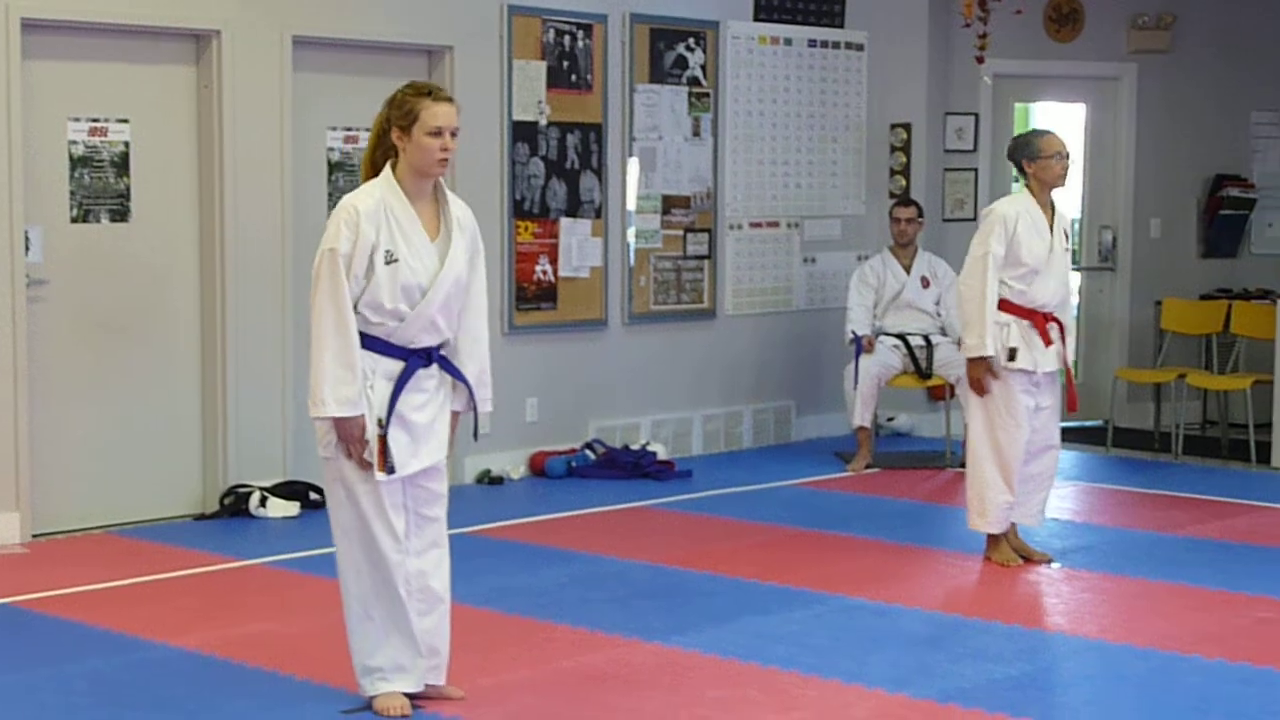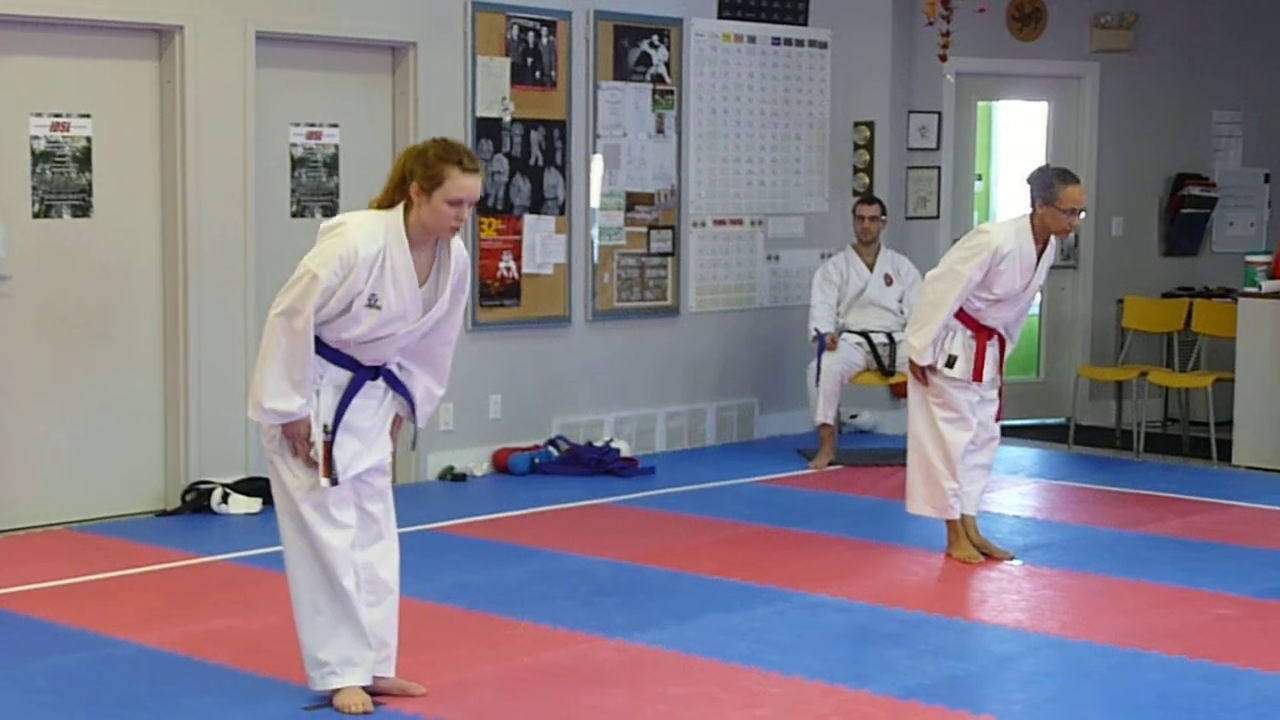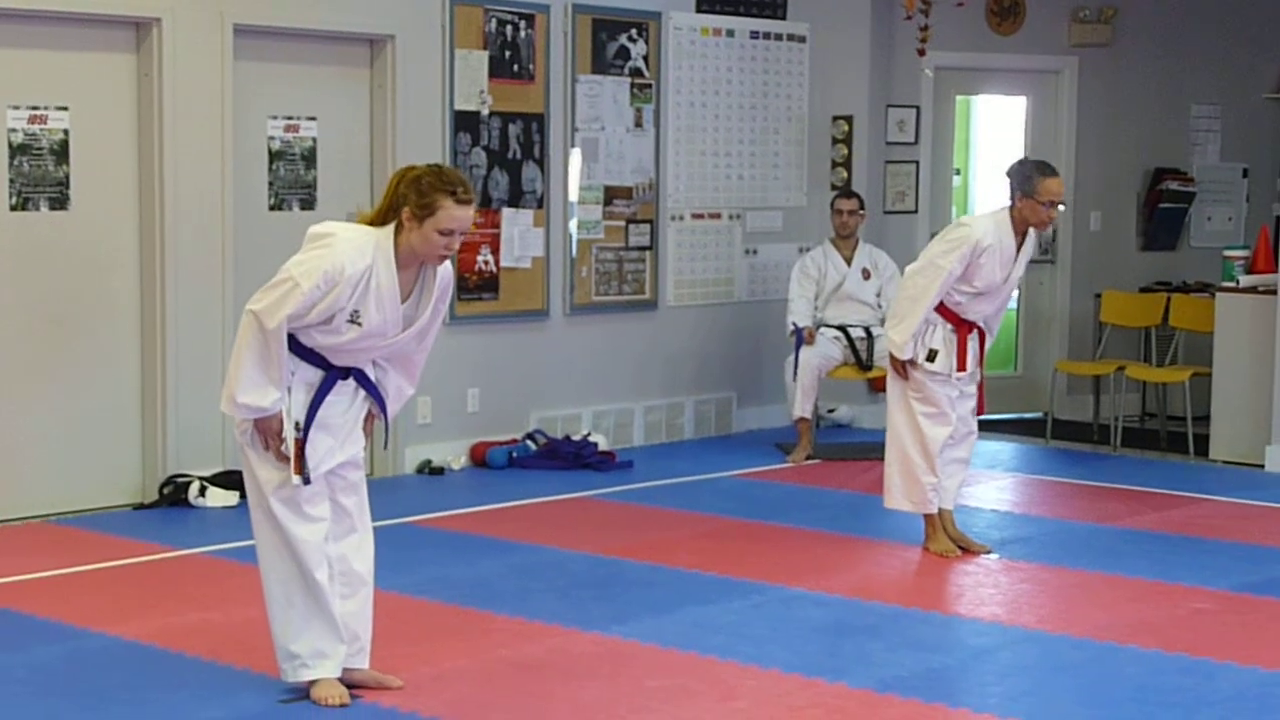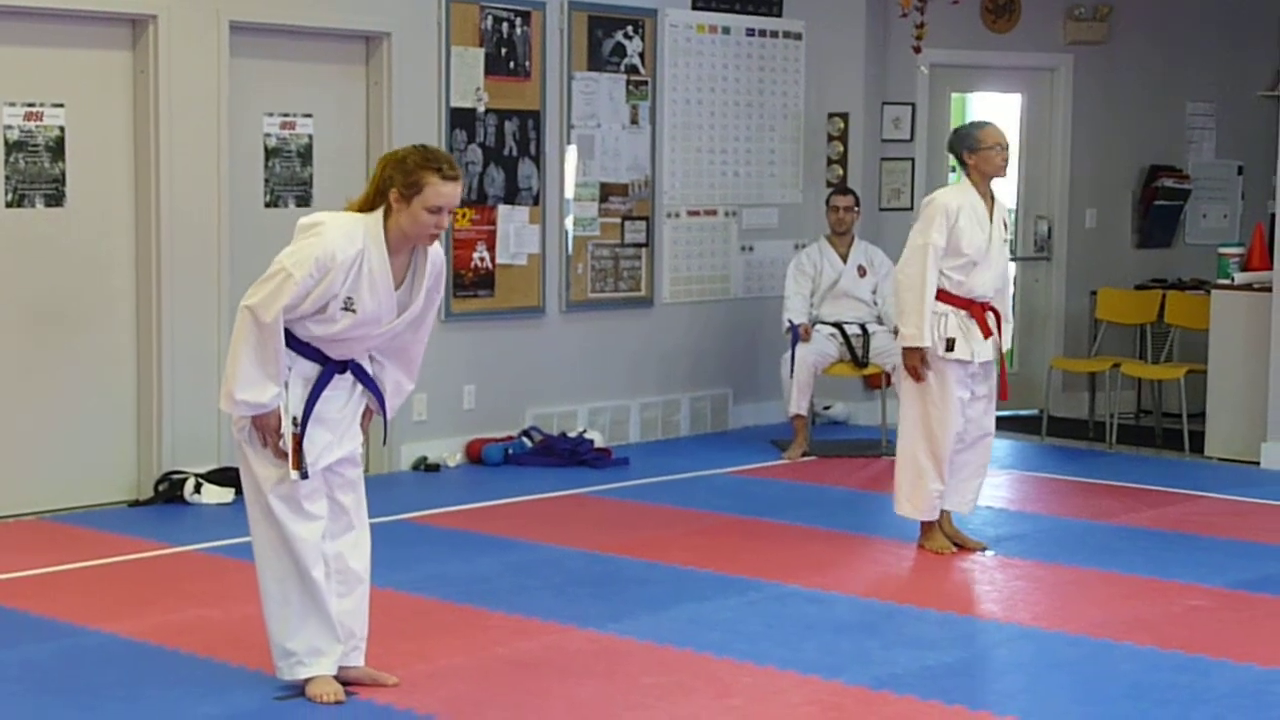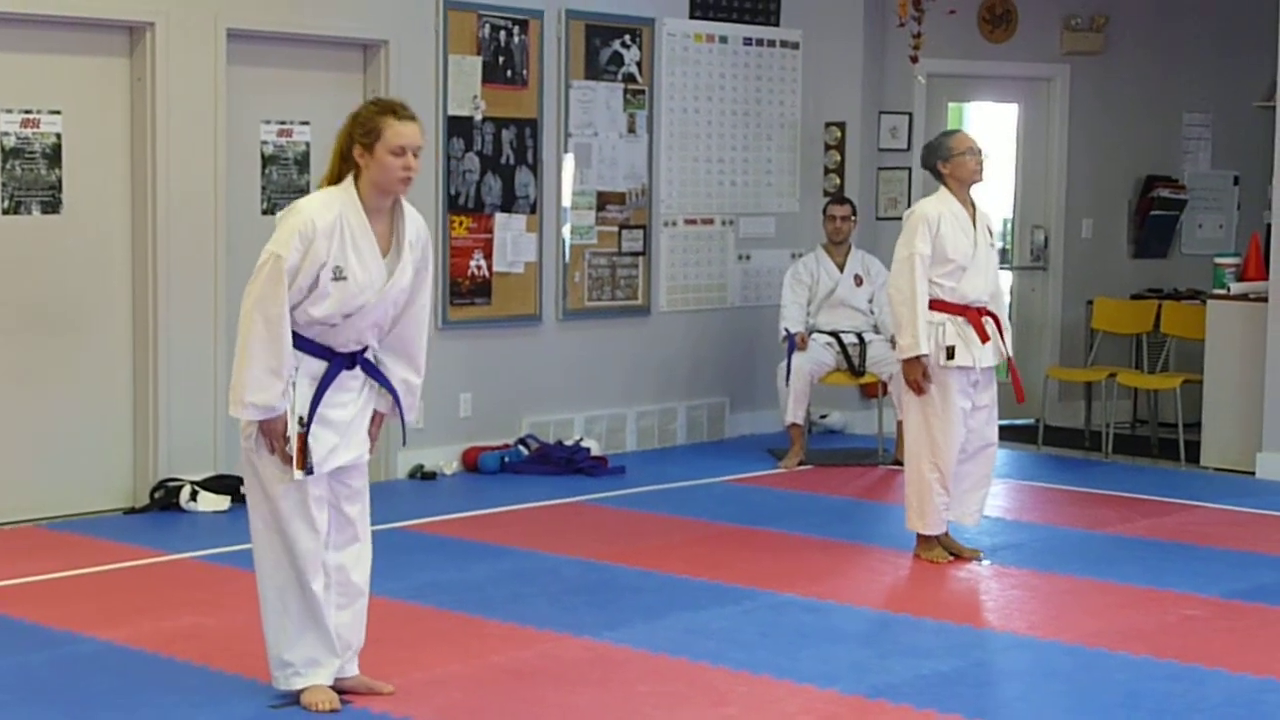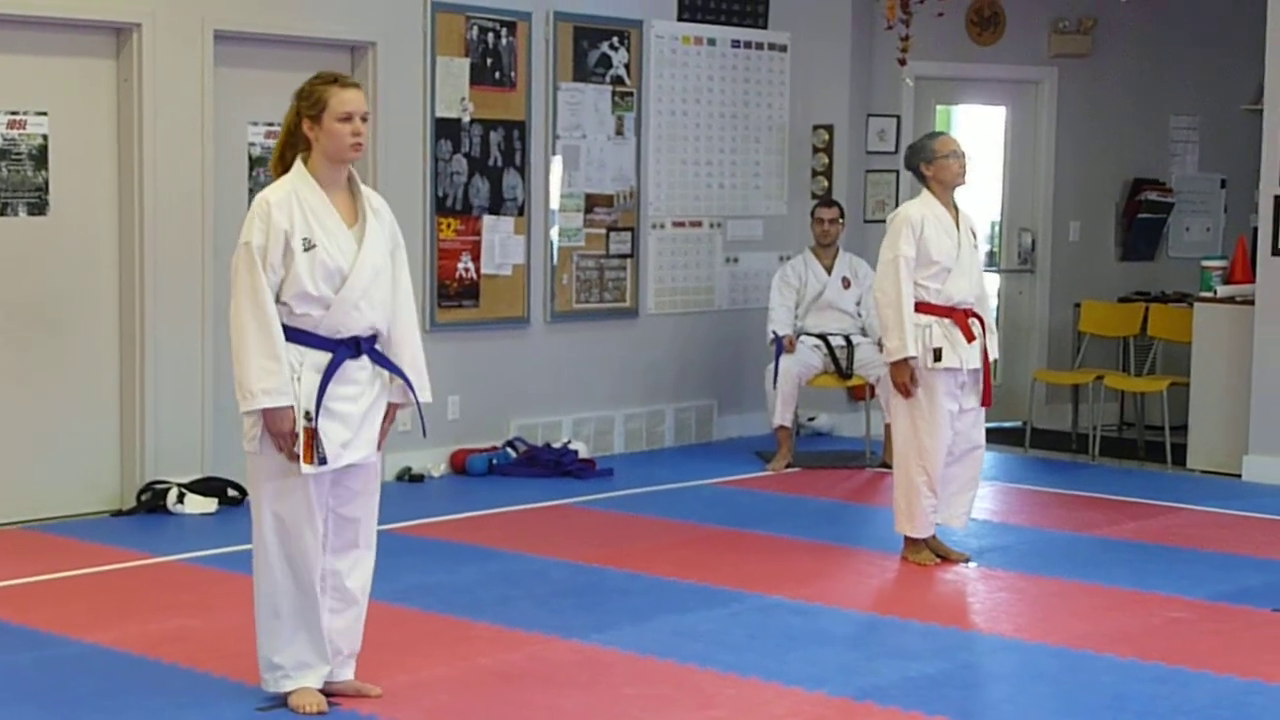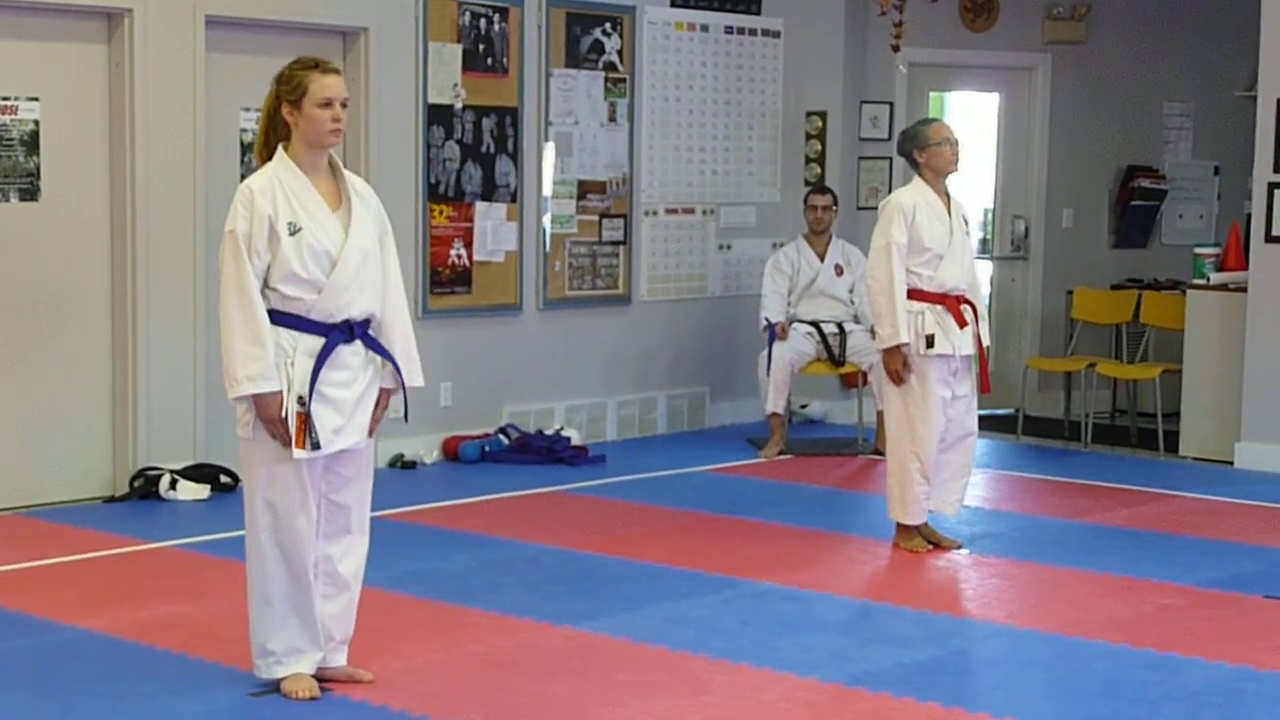
dt=0.3s
person 1, frame 1
left shoulder: (459, 219)
right shoulder: (360, 211)
left elbow: (467, 318)
right elbow: (333, 311)
left wrist: (460, 398)
right wrist: (346, 407)
left hip: (426, 389)
right hip: (367, 389)
left knee: (426, 534)
right knee: (376, 538)
left ankle: (420, 668)
person 1, frame 2
left shoulder: (454, 259)
right shoulder: (356, 242)
left elbow: (433, 345)
right elbow: (291, 320)
left wrist: (403, 408)
right wrist: (291, 409)
left hip: (370, 396)
right hip: (315, 392)
left knee: (374, 529)
right knee: (325, 529)
left ankle: (372, 663)
right ankle: (341, 671)
person 1, frame 3
left shoulder: (438, 278)
right shoulder: (345, 257)
right elbow: (264, 318)
left wrist: (373, 408)
right wrist: (264, 405)
left hip: (340, 393)
right hip: (284, 389)
left knee: (348, 524)
right knee: (300, 527)
left ankle: (346, 657)
right ankle: (315, 664)
person 1, frame 4
left shoulder: (430, 262)
right shoulder: (334, 244)
left elbow: (402, 341)
right elbow: (260, 313)
left wrist: (372, 402)
right wrist: (262, 402)
left hip: (337, 390)
right hip: (281, 387)
left knee: (346, 523)
right knee: (297, 525)
left ankle: (342, 654)
right ankle: (310, 661)
person 1, frame 5
left shoulder: (412, 230)
right shoulder: (312, 220)
left elbow: (407, 325)
right elbow: (266, 312)
left wrist: (386, 401)
right wrist: (267, 405)
left hip: (348, 389)
right hip: (293, 389)
left knee: (348, 533)
right knee: (297, 533)
left ankle: (338, 663)
right ankle: (305, 670)
person 1, frame 6
left shoulder: (376, 210)
right shoulder: (275, 205)
left elbow: (396, 306)
right elbow: (254, 307)
left wrist: (395, 391)
right wrist: (272, 400)
left hip: (360, 386)
right hip: (298, 383)
left knee: (351, 534)
right knee: (295, 533)
left ankle: (333, 665)
person 1, frame 7
left shoulder: (361, 196)
right shoulder: (261, 194)
left elbow: (386, 288)
right elbow: (242, 296)
left wrist: (387, 374)
right wrist: (261, 387)
left hip: (351, 371)
right hip: (289, 369)
left knee: (343, 518)
right knee: (287, 518)
left ankle: (326, 650)
right ankle: (286, 657)
person 2, frame 1
left shoulder: (1059, 222)
right shoulder: (1004, 213)
right elbow: (977, 283)
left wrist: (1061, 347)
right wrist: (979, 353)
left hip: (1045, 346)
right hip: (1006, 342)
left knee: (1041, 445)
right knee: (1003, 441)
left ankle: (1013, 534)
right ankle: (996, 539)
person 2, frame 2
left shoulder: (1047, 246)
right shoulder: (995, 240)
right elbow: (941, 291)
left wrist: (1001, 351)
right wrist: (921, 351)
left hip: (984, 349)
right hip: (951, 345)
left knee: (981, 437)
right knee: (950, 437)
left ankle: (971, 530)
right ankle: (956, 536)
person 2, frame 3
left shoulder: (1026, 240)
right shoulder: (974, 232)
right elbow: (920, 284)
left wrist: (976, 345)
right wrist: (901, 345)
left hip: (964, 341)
right hip: (930, 339)
left knee: (959, 432)
right knee: (928, 431)
left ankle: (949, 523)
right ankle: (933, 530)
person 2, frame 4
left shoulder: (1000, 210)
right shoulder: (945, 204)
right elbow: (914, 272)
left wrist: (999, 333)
right wrist: (914, 340)
left hip: (979, 333)
right hip: (944, 331)
left knee: (976, 432)
right knee: (936, 429)
left ankle: (947, 521)
right ankle: (929, 527)
person 2, frame 5
left shoulder: (982, 218)
right shoulder: (926, 214)
right elbow: (905, 284)
left wrist: (1000, 340)
right wrist: (912, 351)
left hip: (979, 340)
right hip: (942, 340)
left knee: (978, 440)
right knee: (938, 440)
left ankle: (945, 532)
right ankle: (926, 538)
person 2, frame 6
left shoulder: (965, 220)
right shoulder: (910, 217)
right elbow: (891, 288)
left wrist: (985, 343)
right wrist: (899, 354)
left hip: (965, 343)
right hip: (929, 342)
left knee: (965, 442)
right knee: (925, 443)
left ankle: (932, 533)
right ankle: (914, 538)
person 2, frame 7
left shoulder: (956, 207)
right shoulder: (902, 203)
right elbow: (884, 275)
left wrist: (976, 332)
right wrist: (892, 341)
left hip: (957, 329)
right hip: (920, 329)
left knee: (958, 429)
right knee: (917, 429)
left ankle: (924, 520)
right ankle: (906, 526)
person 3, frame 1
left shoulder: (938, 268)
right shoulder: (871, 269)
left elbow: (953, 310)
right elbow: (859, 309)
right wrist: (863, 334)
left hip: (933, 343)
right hip: (889, 343)
right knee: (862, 369)
right ankle: (864, 449)
person 3, frame 2
left shoulder: (902, 266)
right shoulder: (834, 266)
left elbow: (916, 308)
right elbow: (822, 307)
right wrist: (826, 332)
left hip: (895, 340)
right hip: (852, 341)
right knee: (824, 367)
right ankle: (827, 446)
person 3, frame 3
left shoulder: (879, 260)
right shoulder: (812, 261)
left elbow: (894, 302)
right elbow: (800, 301)
right wrist: (804, 326)
left hip: (873, 335)
right hip: (830, 335)
right knee: (802, 361)
right ankle: (805, 440)
person 3, frame 4
left shoulder: (875, 257)
right shoulder: (808, 258)
left elbow: (889, 299)
right elbow: (796, 298)
right wrist: (800, 323)
left hip: (869, 332)
right hip: (826, 332)
right knee: (798, 359)
right ankle: (800, 437)
person 3, frame 5
left shoulder: (871, 266)
right shoulder: (804, 267)
left elbow: (885, 309)
right elbow: (792, 306)
right wrist: (797, 332)
left hip: (865, 340)
right hip: (823, 341)
right knee: (794, 367)
left ankle: (904, 447)
right ankle: (797, 446)
person 3, frame 6
left shoulder: (859, 269)
right shoulder: (793, 270)
left elbow: (873, 311)
right elbow: (781, 309)
right wrist: (785, 334)
left hip: (853, 343)
right hip: (810, 344)
right knee: (783, 370)
left ankle: (891, 448)
right ankle: (785, 448)
person 3, frame 7
left shoulder: (852, 256)
right shoulder: (786, 257)
left elbow: (865, 298)
right elbow: (773, 296)
right wrist: (777, 321)
left hip: (845, 330)
right hip: (803, 330)
right knee: (776, 357)
left ankle: (883, 436)
right ankle: (777, 436)
